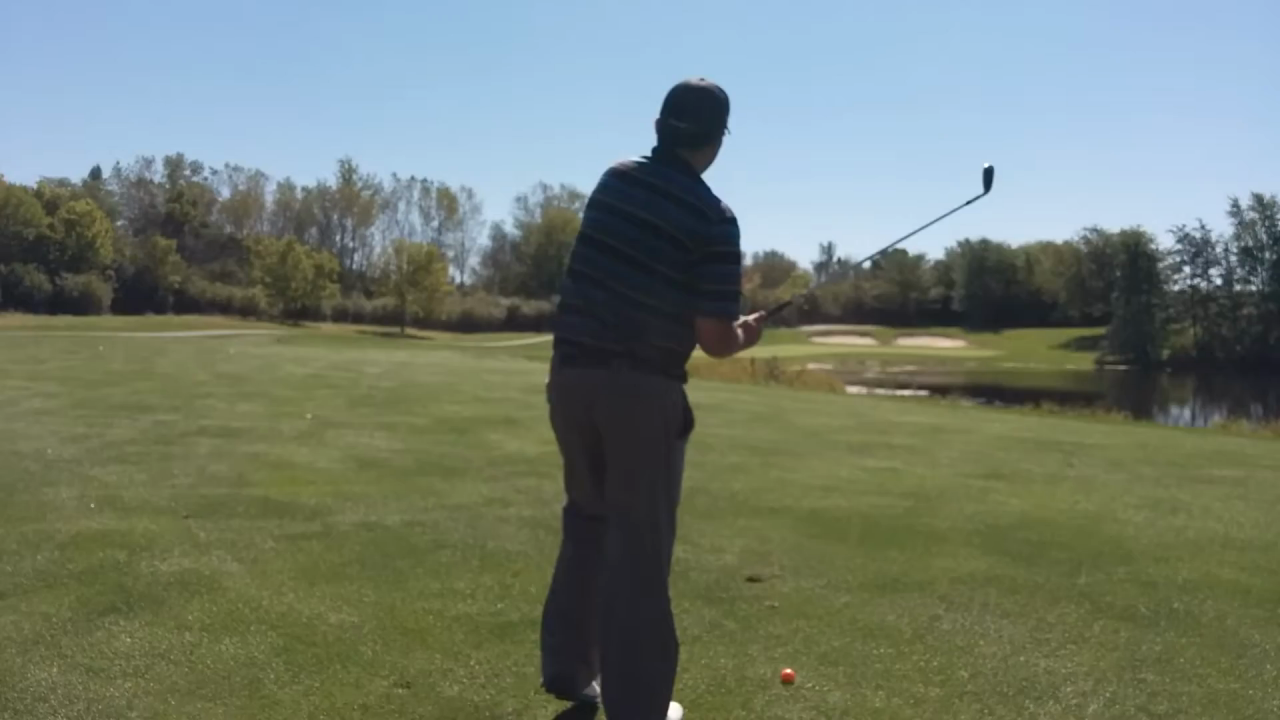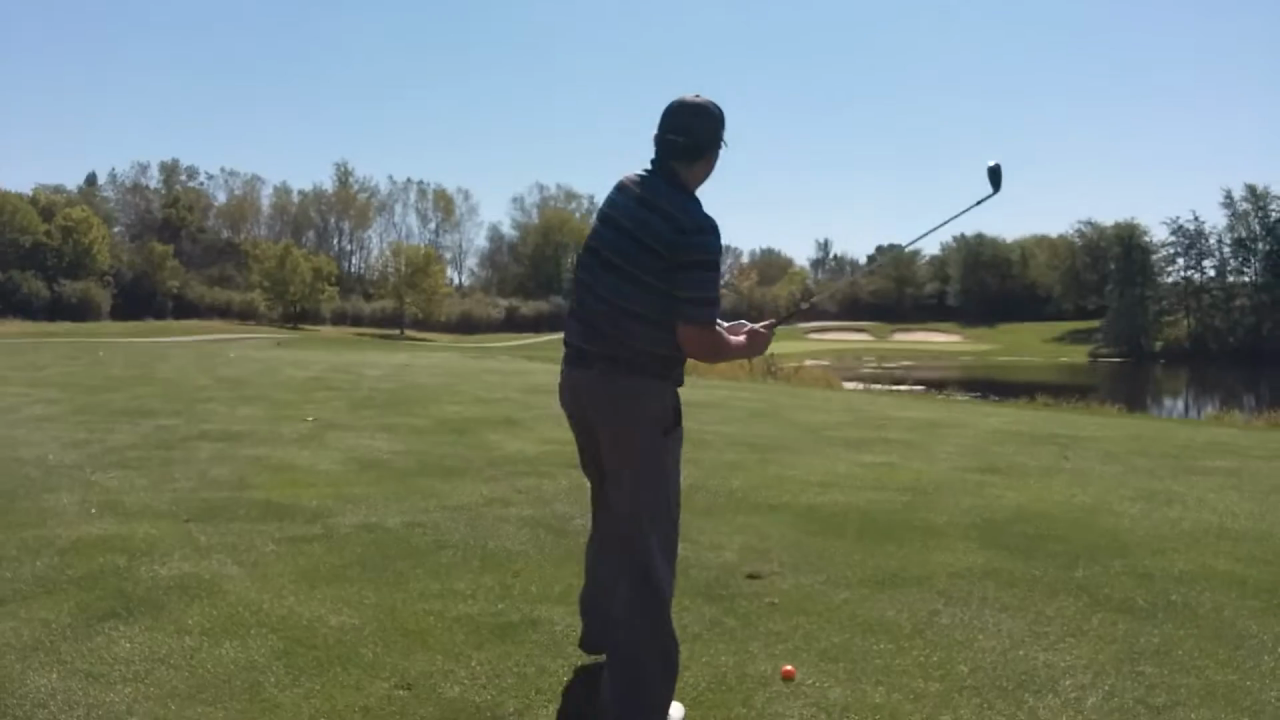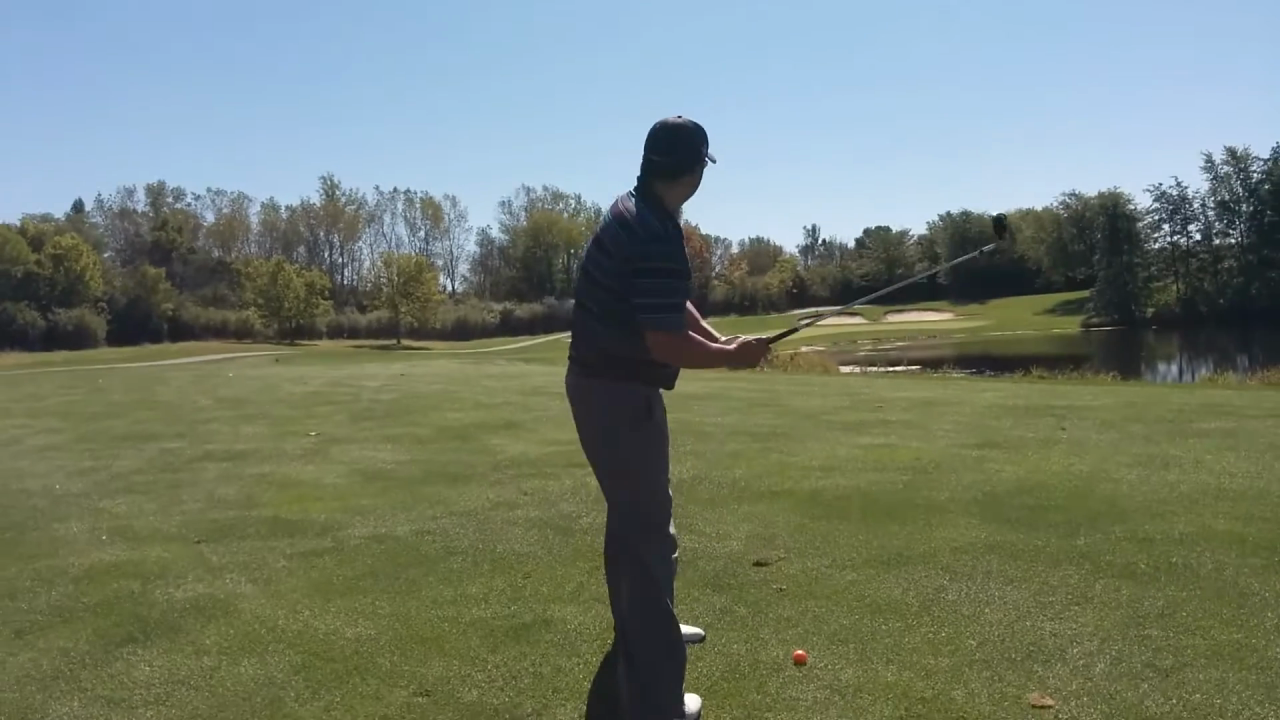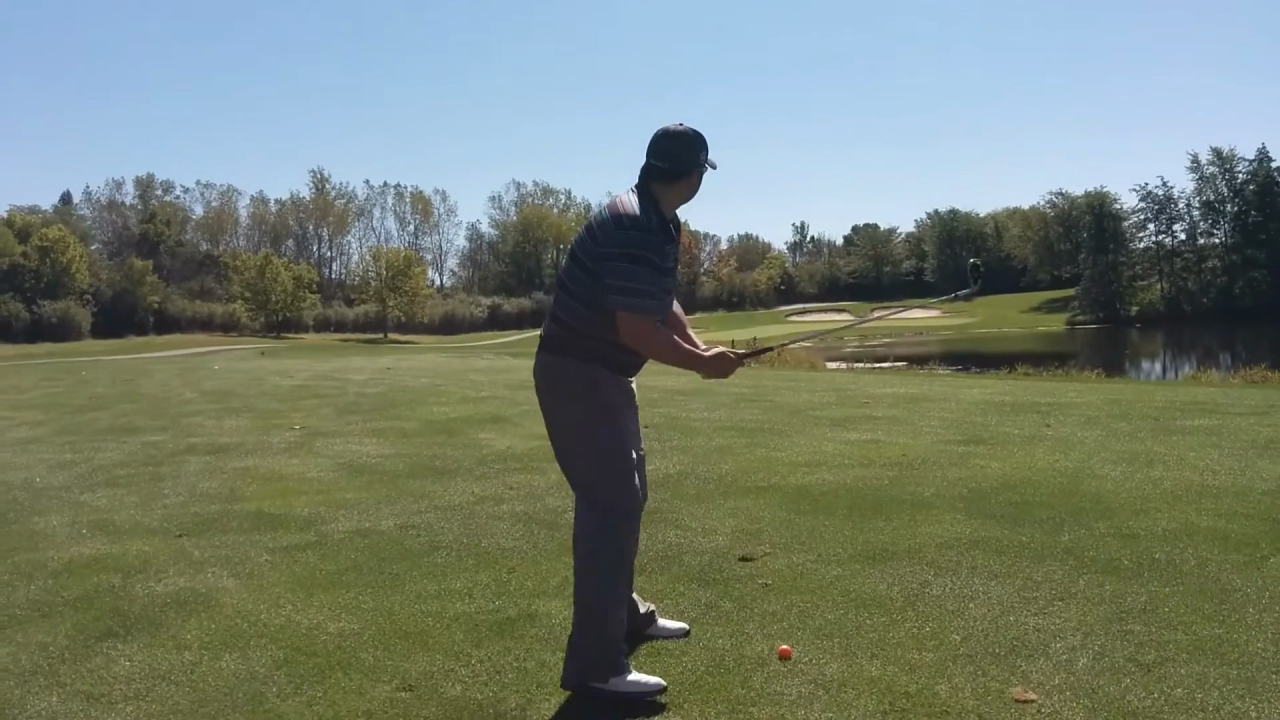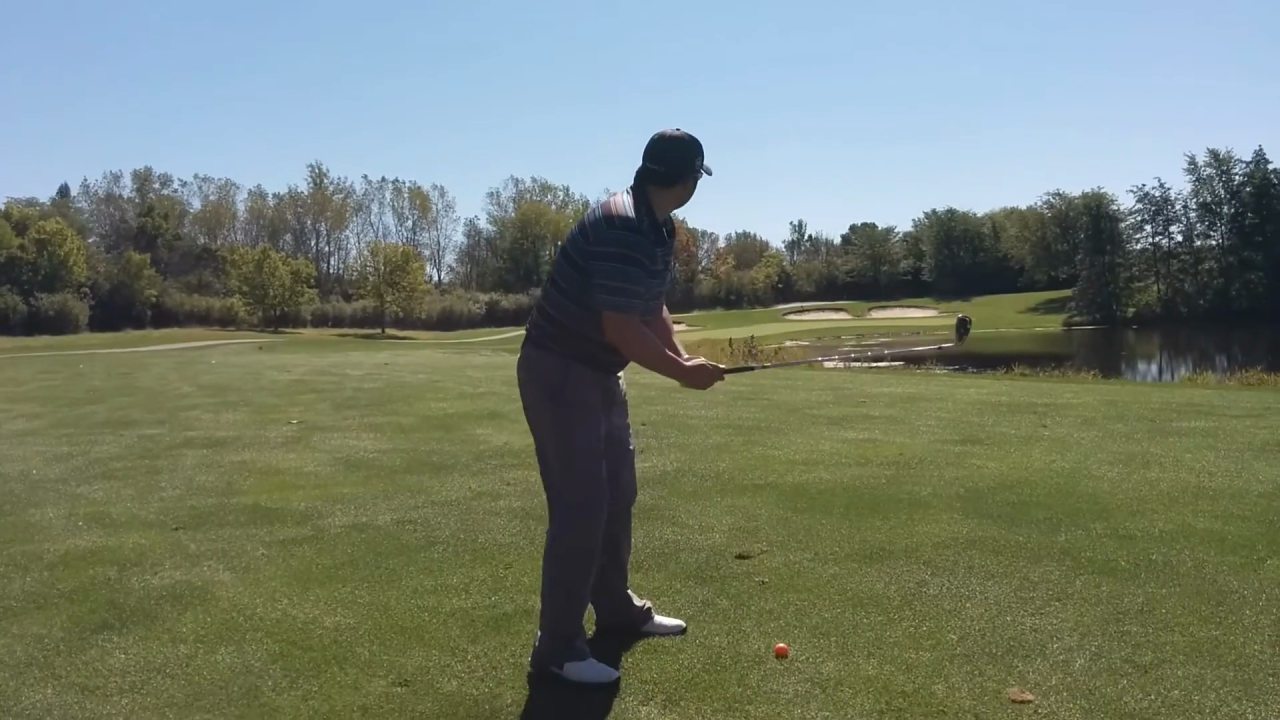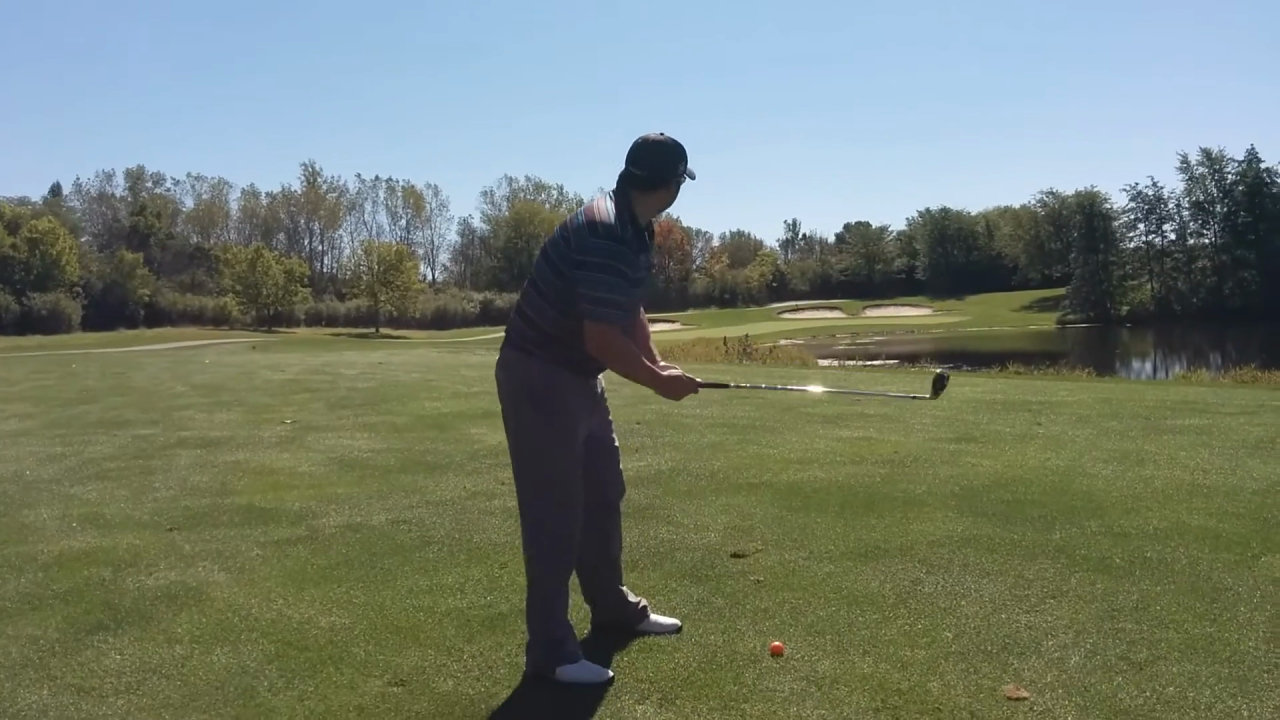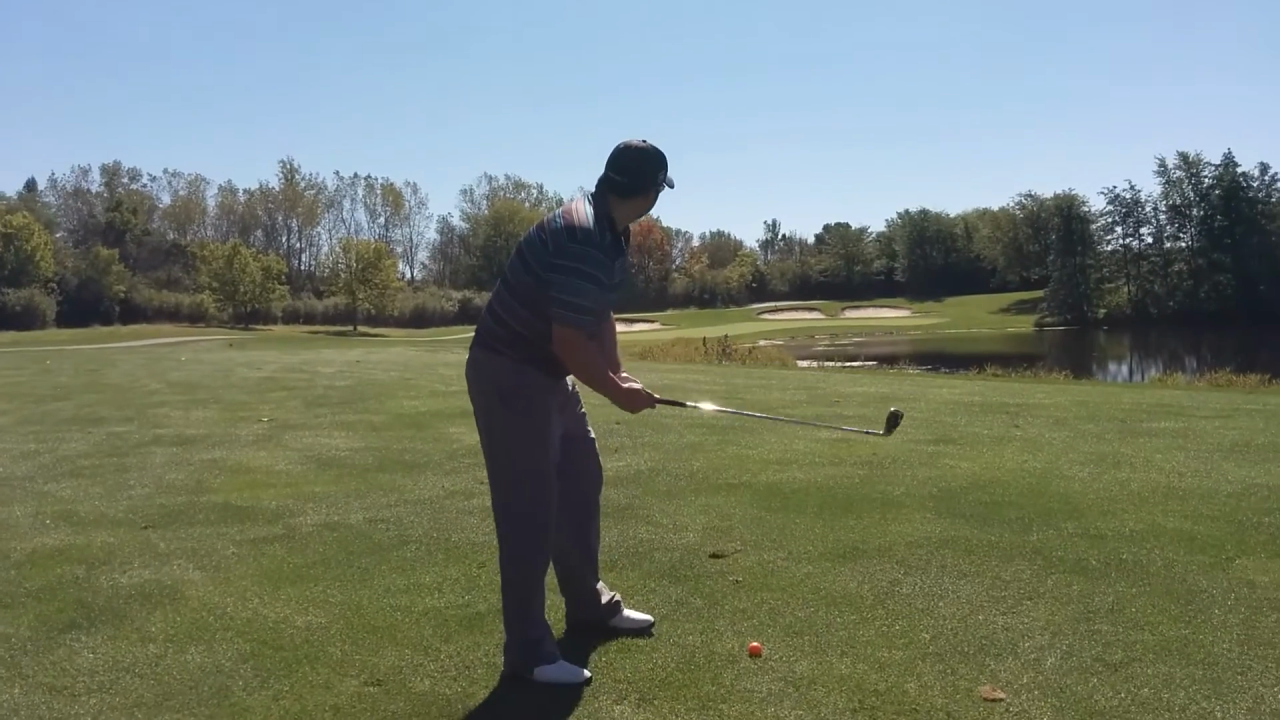
dt=0.2s
person 1, frame 1
left shoulder: (614, 180)
right shoulder: (712, 218)
right elbow: (715, 339)
left wrist: (721, 318)
right wrist: (744, 334)
left hip: (571, 374)
right hip: (643, 391)
left knee: (588, 521)
right knee: (640, 549)
left ankle: (569, 667)
person 1, frame 2
left shoulder: (625, 191)
right shoulder: (694, 226)
right elbow: (694, 341)
left wrist: (722, 326)
right wrist: (743, 344)
left hip: (584, 377)
right hip: (635, 391)
left knee: (616, 514)
right knee: (645, 543)
left ankle: (603, 628)
person 1, frame 3
left shoulder: (635, 211)
right shoulder: (654, 235)
right elbow: (664, 343)
left wrist: (718, 339)
right wrist: (730, 356)
left hip: (611, 385)
right hip: (617, 391)
left knee: (637, 514)
right knee: (648, 531)
left ankle: (643, 627)
person 1, frame 4
left shoulder: (660, 224)
right shoulder: (632, 226)
left elbow: (661, 305)
right elbow: (635, 328)
left wrist: (698, 348)
right wrist: (700, 362)
left hip: (608, 375)
right hip: (576, 376)
left knee: (626, 496)
right knee: (609, 503)
left ankle: (620, 610)
right ankle: (593, 658)
person 1, frame 5
left shoulder: (655, 228)
right shoulder: (623, 229)
left elbow: (651, 307)
right elbow: (622, 328)
left wrist: (680, 356)
right wrist: (680, 372)
left hip: (597, 373)
right hip: (559, 372)
left knee: (616, 492)
right knee: (579, 502)
left ankle: (615, 605)
right ankle: (558, 644)
person 1, frame 6
left shoulder: (634, 231)
right shoulder: (606, 237)
left elbow: (630, 312)
right elbow: (602, 338)
left wrist: (656, 364)
right wrist: (658, 382)
left hip: (575, 375)
right hip: (538, 375)
left knee: (603, 490)
right knee: (555, 507)
left ankle: (612, 604)
right ankle: (549, 646)
person 1, frame 7
left shoulder: (610, 234)
right shoulder: (582, 241)
left elbow: (599, 315)
right elbow: (569, 341)
left wrist: (617, 375)
right wrist: (615, 393)
left hip: (547, 372)
right hip: (509, 373)
left knee: (581, 483)
right knee: (529, 506)
left ankle: (588, 602)
right ankle: (527, 646)
